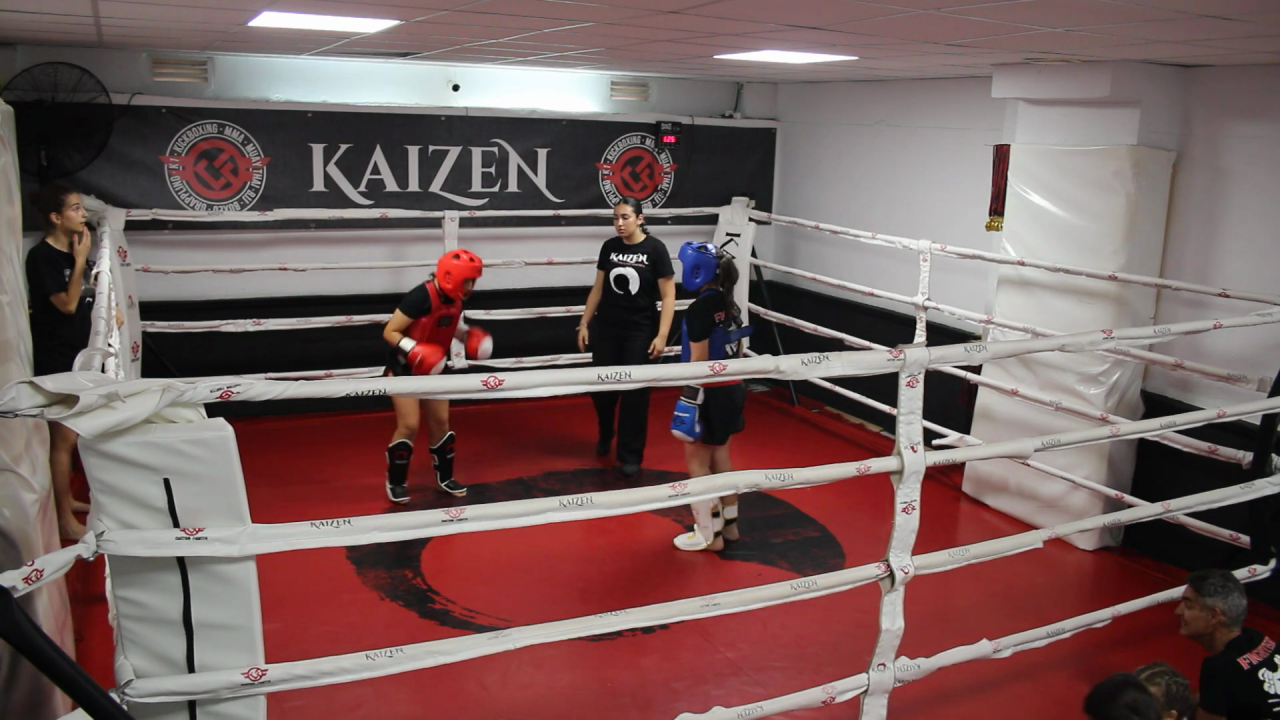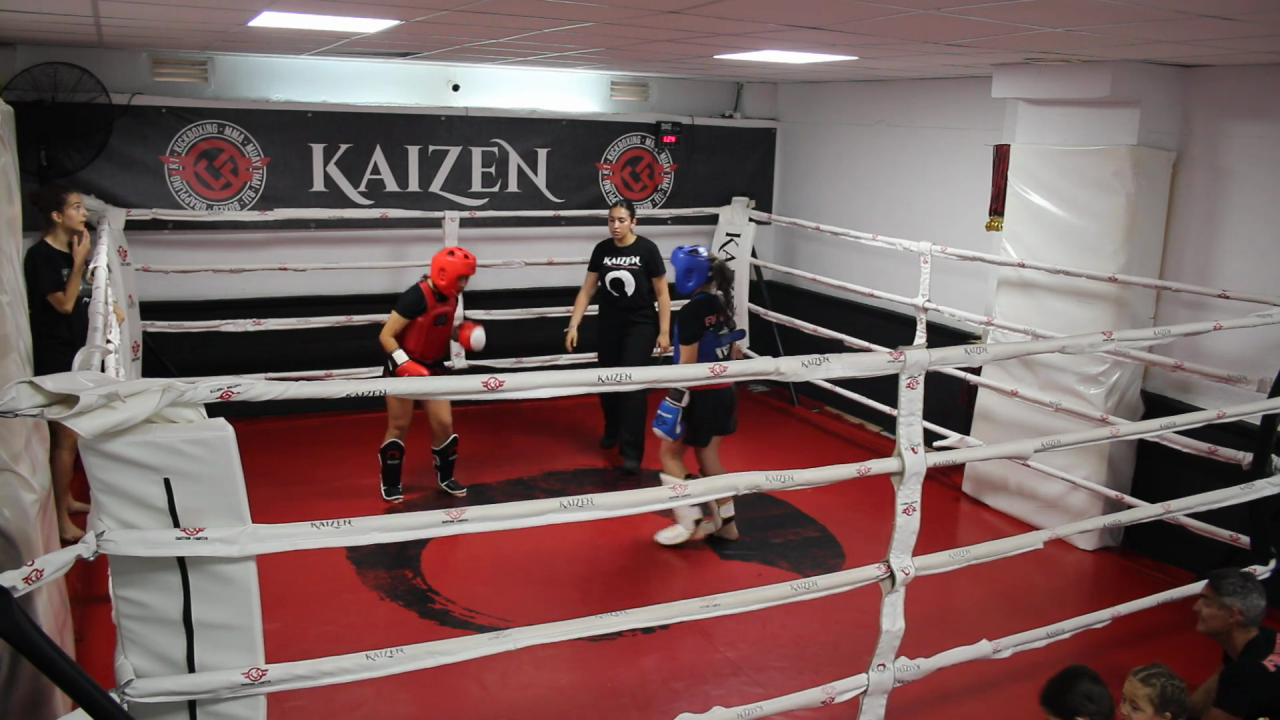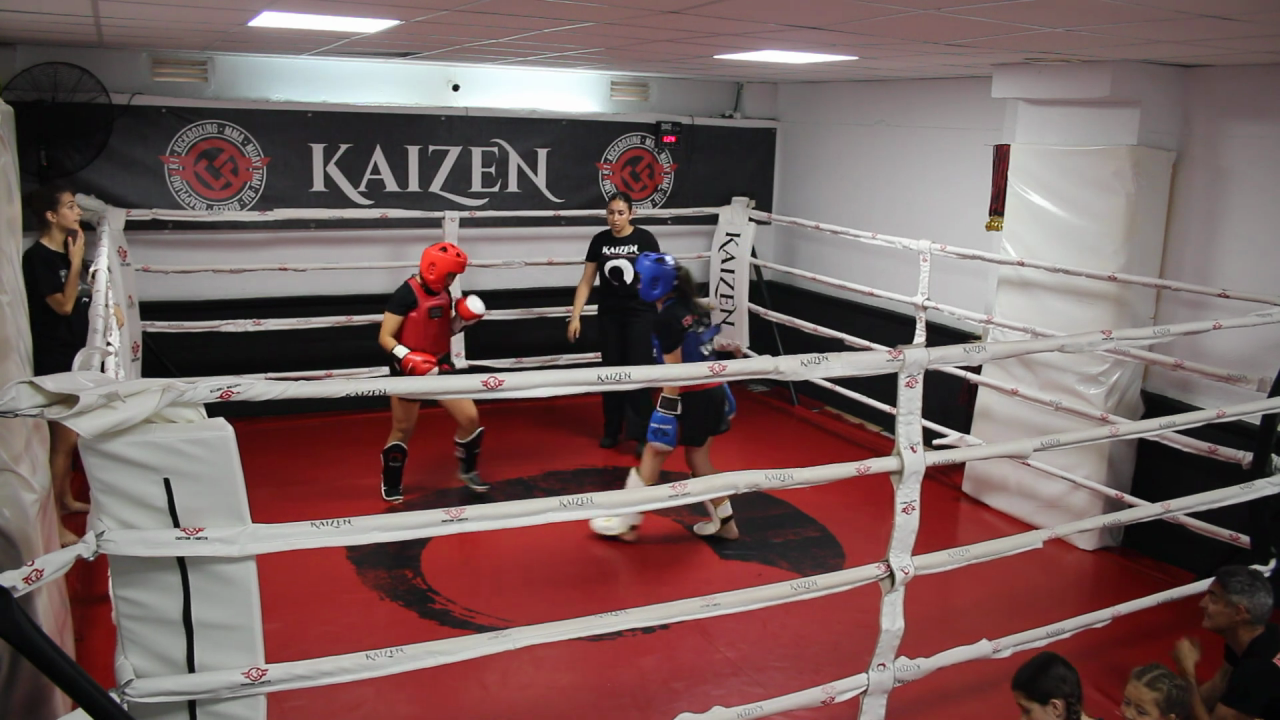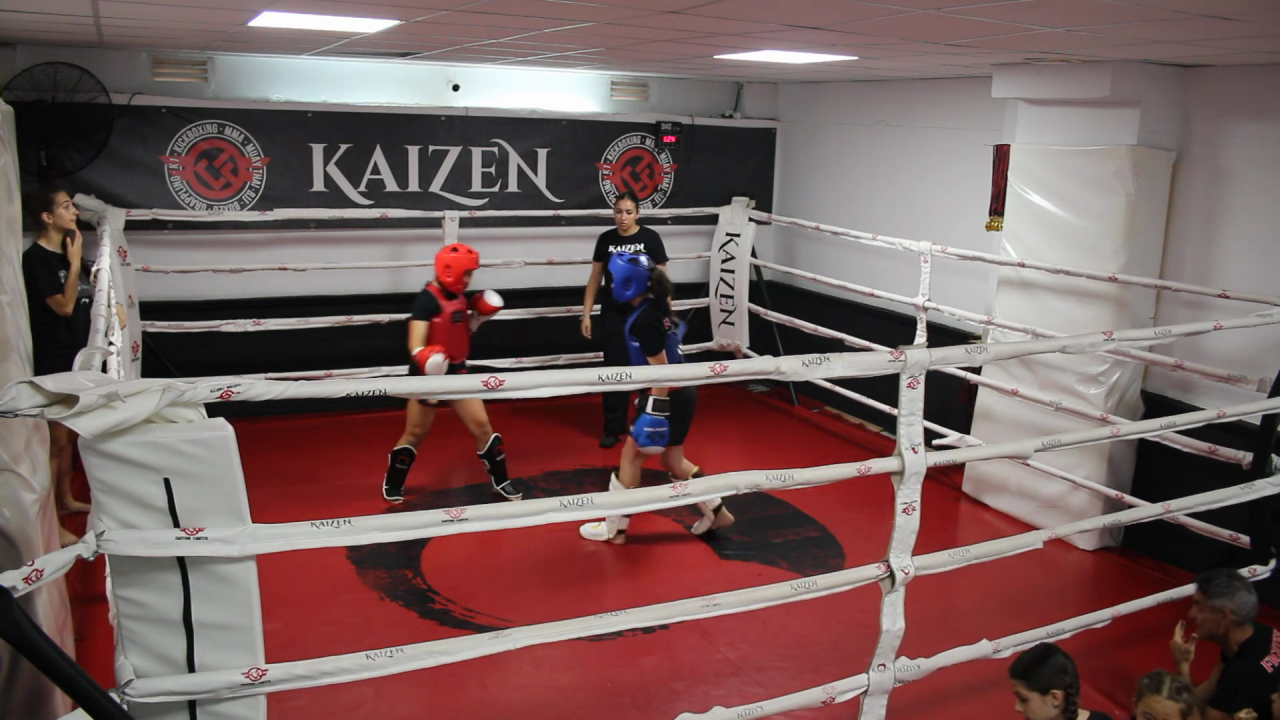
dt=0.2s
person 1, frame 1
left shoulder: (74, 251)
right shoulder: (41, 256)
right elbow: (67, 304)
right wrist: (81, 261)
left hip: (77, 353)
right hip: (54, 358)
left knee: (72, 434)
right knee: (64, 437)
left ankle: (66, 499)
right ankle: (66, 521)
person 1, frame 2
left shoulder: (73, 250)
right shoulder: (40, 255)
right elbow: (65, 303)
left wrist: (110, 306)
right wrist: (80, 260)
left hip: (77, 353)
right hip: (55, 357)
left knee: (72, 432)
right knee: (67, 435)
left ankle: (66, 498)
right ankle: (60, 518)
person 1, frame 3
left shoulder: (71, 249)
right shoulder: (37, 257)
right elbow: (64, 305)
left wrist: (109, 305)
right wrist: (77, 261)
left hip: (76, 354)
right hip: (55, 359)
left knee: (70, 433)
right knee: (64, 438)
left ankle: (66, 499)
person 1, frame 4
left shoulder: (67, 250)
right shoulder: (36, 258)
left elbow: (87, 292)
right elbow: (63, 305)
right wrist: (75, 261)
left hip: (76, 355)
right hip: (53, 360)
left knee: (71, 433)
right knee: (58, 439)
left ankle: (66, 499)
person 2, frame 1
left shoulder: (700, 309)
right shoulder: (728, 303)
left elbow: (699, 361)
left wrist: (689, 402)
left hip: (712, 393)
right hip: (732, 388)
left knee: (697, 461)
right knee: (720, 457)
left ankle: (709, 534)
right ankle: (728, 523)
person 2, frame 2
left shoulder: (691, 312)
right shoulder: (723, 305)
left elbow: (687, 364)
right elbow: (736, 352)
left wrist: (673, 403)
left hip: (701, 395)
right hip: (724, 391)
left knee: (670, 453)
right knee: (709, 457)
left ankle: (691, 521)
right ankle: (725, 521)
person 2, frame 3
left shoulder: (666, 319)
right shoulder: (693, 307)
left wrist: (665, 412)
right wrist: (723, 389)
left hip: (691, 397)
right hip: (711, 392)
left knee: (653, 453)
right knee: (699, 458)
left ankle: (627, 524)
right ankle: (724, 521)
person 2, frame 4
left shoulder: (644, 321)
right shoulder: (655, 307)
left wrist: (655, 414)
left hip: (669, 398)
right hip: (681, 394)
left knee: (631, 455)
right knee: (673, 459)
left ankle: (614, 528)
right ankle: (716, 512)
person 3, frame 1
left shoulder: (655, 249)
right shoulder: (609, 247)
left elbow: (668, 296)
right elbow: (598, 289)
left wrist: (662, 335)
right wrist: (584, 324)
left hip: (641, 330)
right hip: (606, 327)
left knee: (635, 392)
left ankle: (631, 455)
right ankle: (605, 436)
person 3, frame 2
left shoulder: (647, 249)
right shoulder: (601, 249)
left elbow: (662, 293)
right elbow: (587, 290)
left wrist: (664, 331)
right wrist: (573, 325)
left hip: (640, 326)
right hip: (609, 325)
left ankle: (632, 452)
right ankle: (611, 431)
person 3, frame 3
left shoulder: (645, 239)
right shoulder: (599, 241)
right elbow: (586, 282)
right wrist: (575, 316)
left hip: (641, 315)
right hip: (609, 316)
left ankle: (640, 432)
right ankle: (612, 430)
person 3, frame 4
left shoulder: (650, 238)
right shoulder: (606, 239)
right elbow: (595, 280)
right wrist: (586, 314)
right hip: (612, 313)
right knee: (615, 369)
right ankle: (613, 429)
person 4, frame 1
left shoulder: (456, 298)
right shoulder: (420, 297)
right elbow: (390, 332)
left wrist: (469, 336)
right wrist: (416, 353)
left hip: (434, 368)
right hip: (405, 366)
left knee: (440, 423)
right knee: (409, 426)
left ankle: (445, 477)
right ankle: (396, 482)
person 4, frame 2
left shoulder: (451, 297)
right shoulder: (415, 297)
right elbow: (386, 336)
left wrist: (462, 333)
right wrist: (404, 366)
left hip: (433, 367)
right hip: (403, 369)
left knee: (443, 425)
right knee: (399, 427)
left ankle: (445, 477)
right ankle: (390, 483)
person 4, frame 3
left shoulder: (444, 293)
right shoulder: (406, 294)
right elbow: (385, 338)
left wrist: (462, 319)
right wrist: (408, 360)
left hip: (440, 366)
right hip: (409, 370)
left knee: (470, 418)
right knee: (403, 430)
left ankle: (468, 470)
right ankle: (391, 484)
person 4, frame 4
left shoulder: (460, 296)
right shoulder: (426, 300)
right elbow: (415, 346)
left wrist: (480, 315)
right wrist: (424, 358)
left hip: (456, 371)
right hip: (428, 374)
left knee: (481, 425)
right knee: (415, 434)
left ankle: (500, 480)
right ankle: (393, 484)
